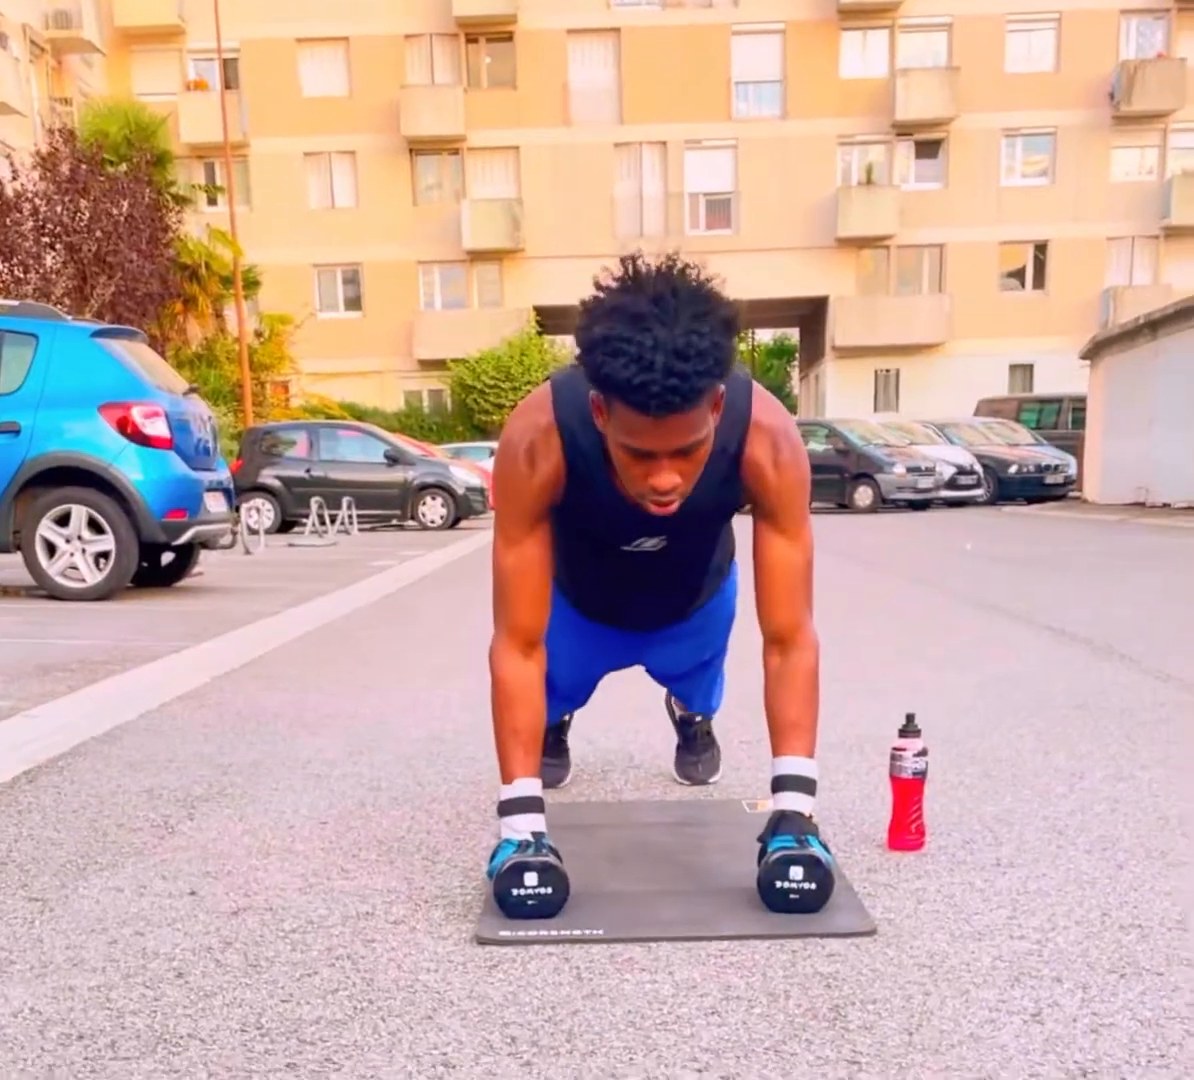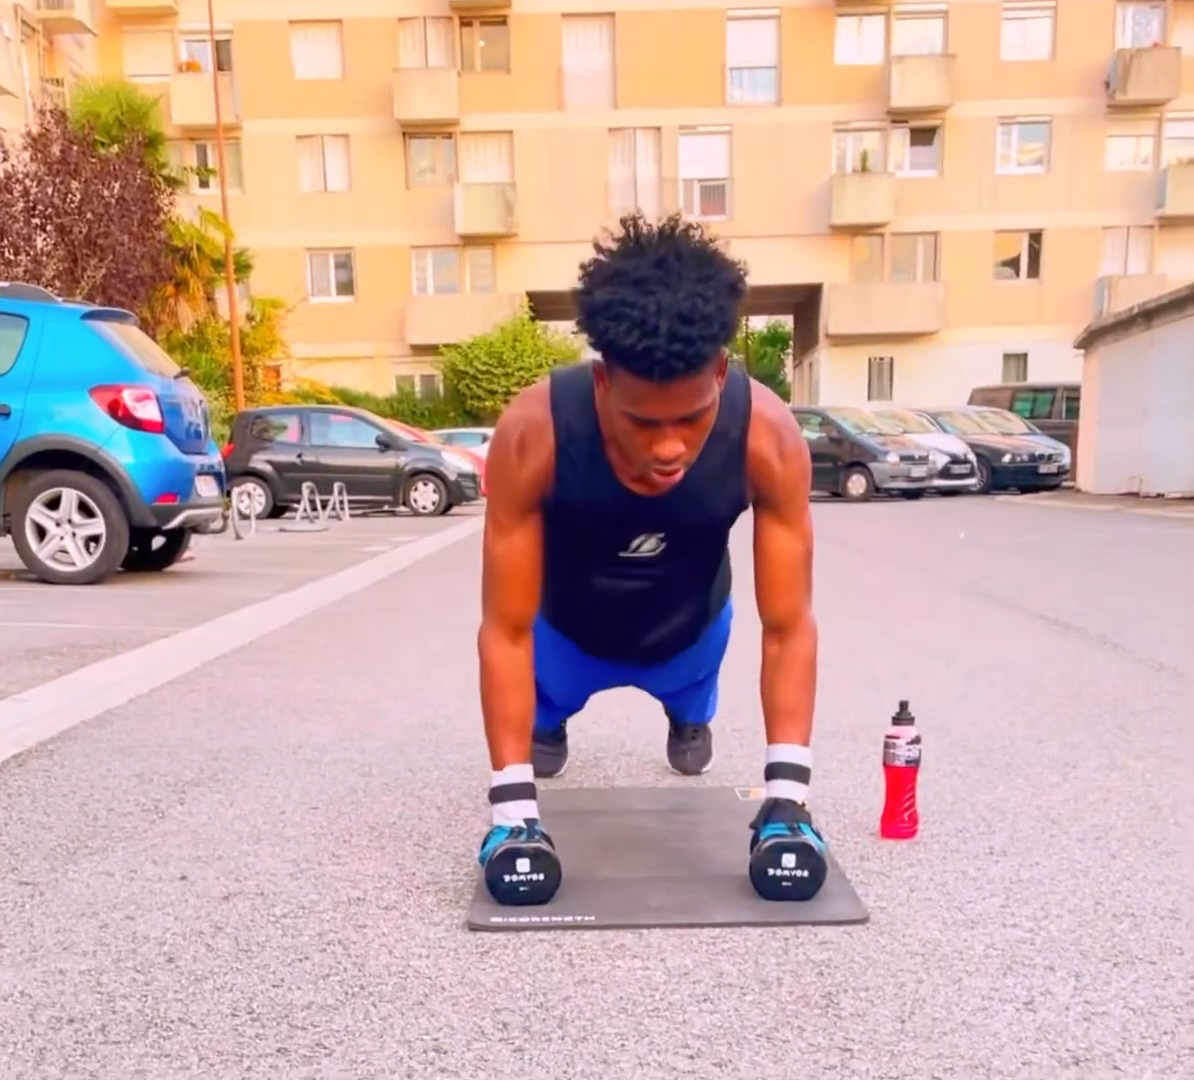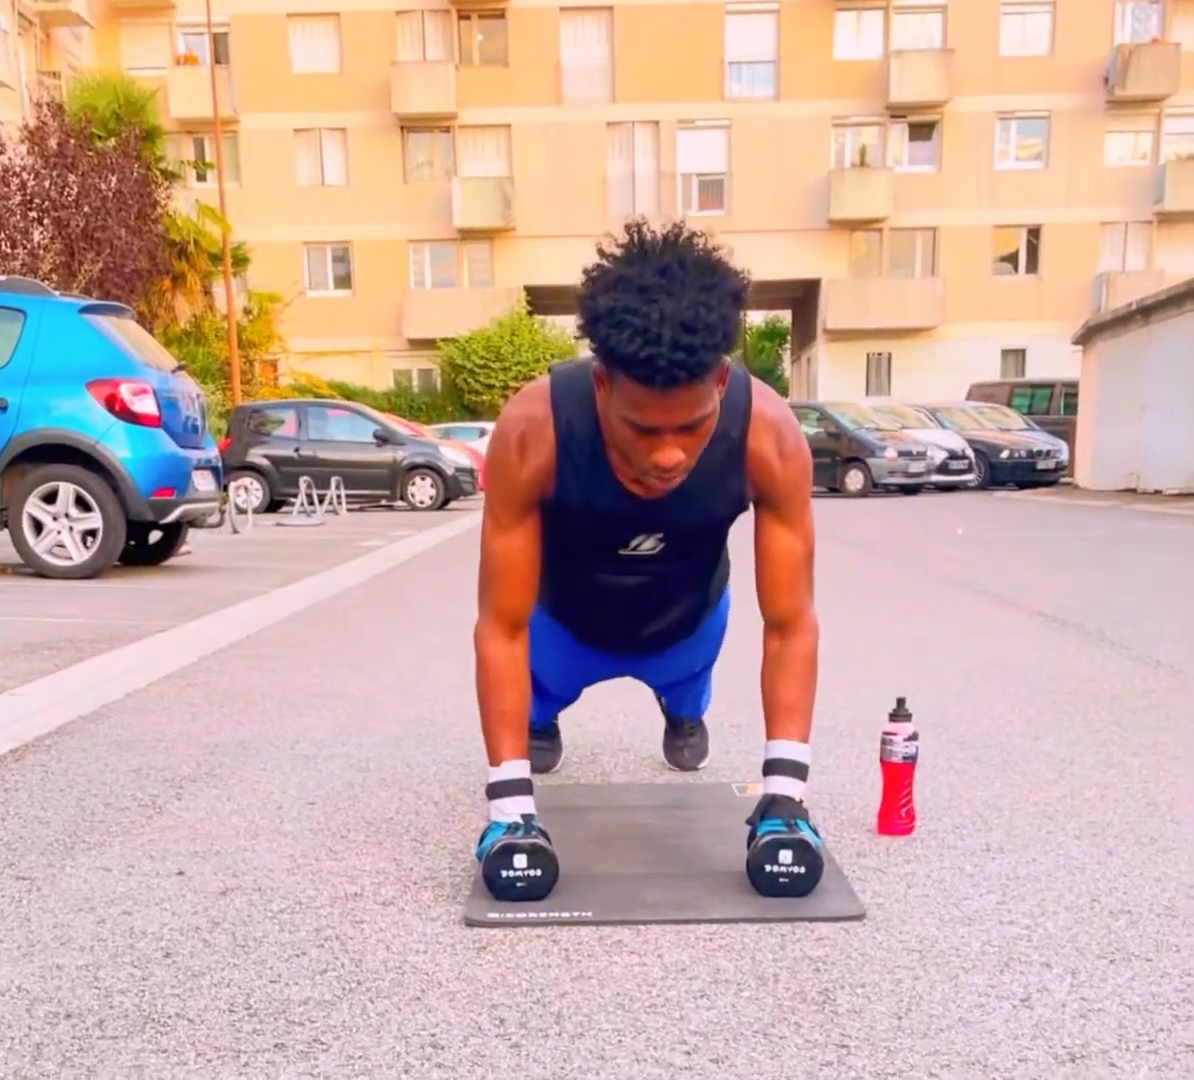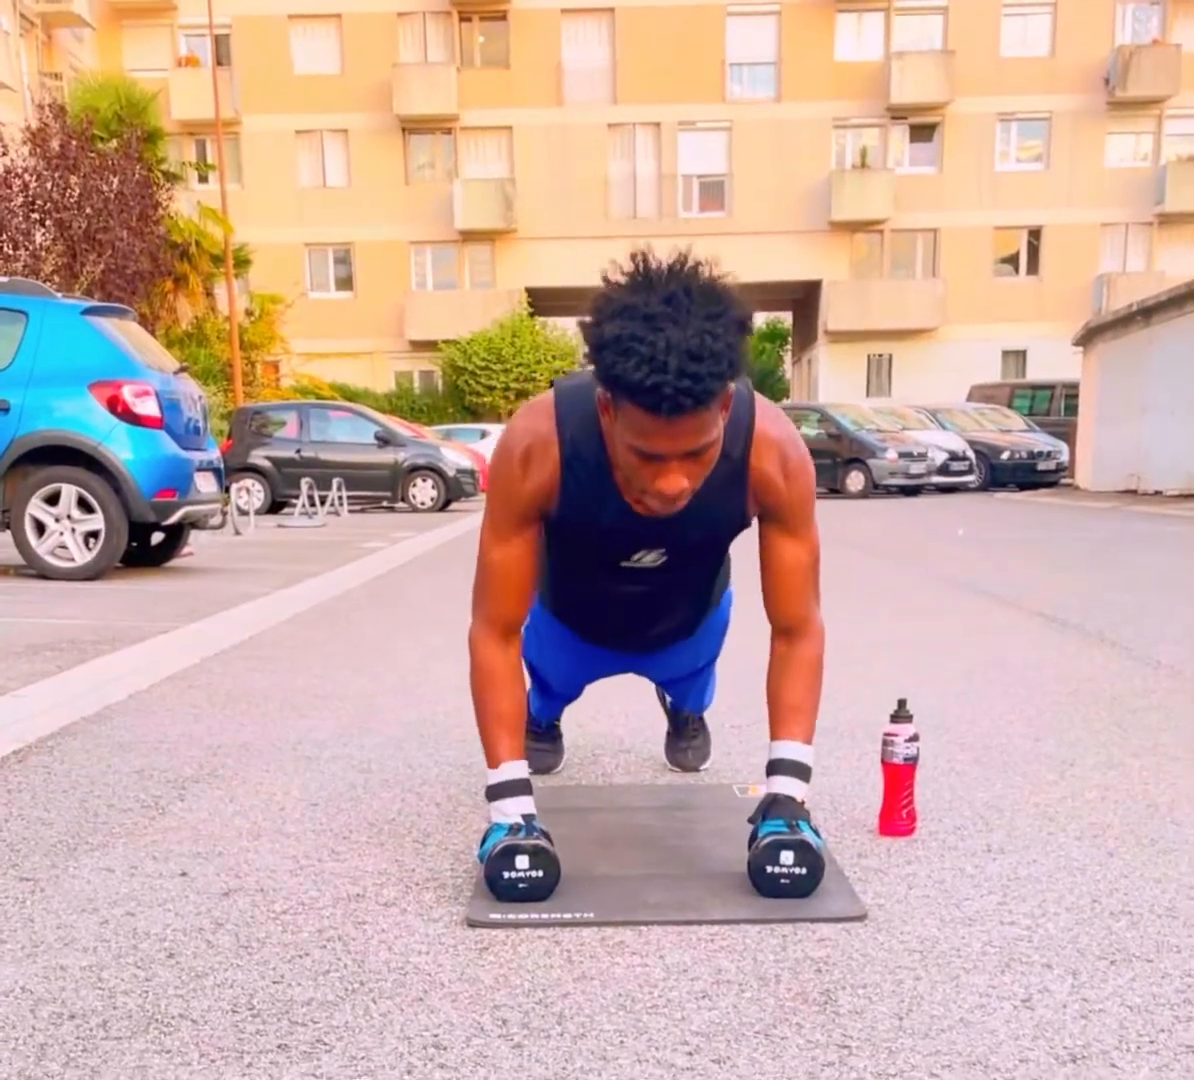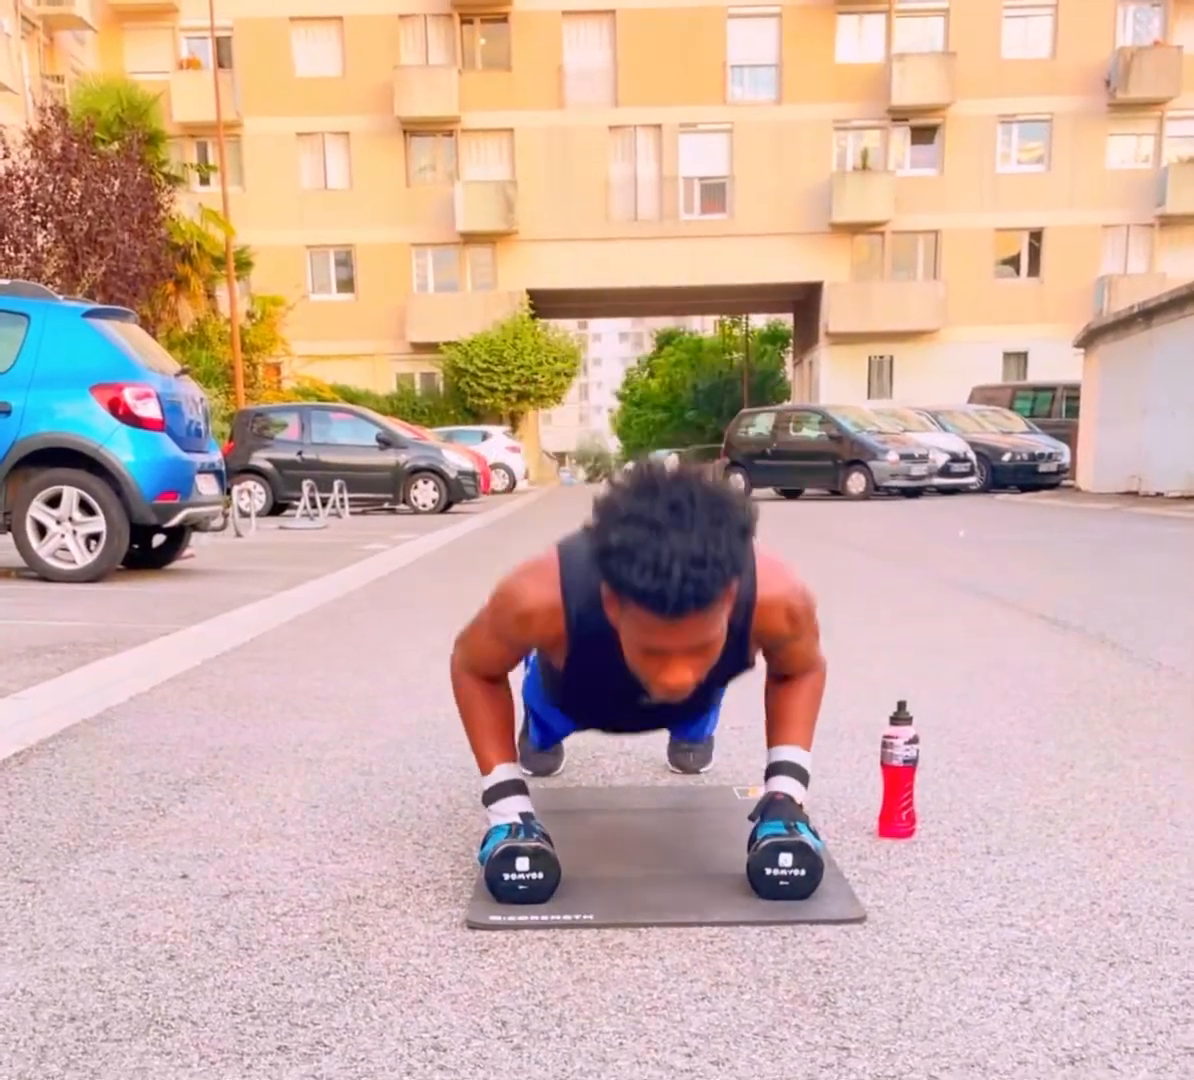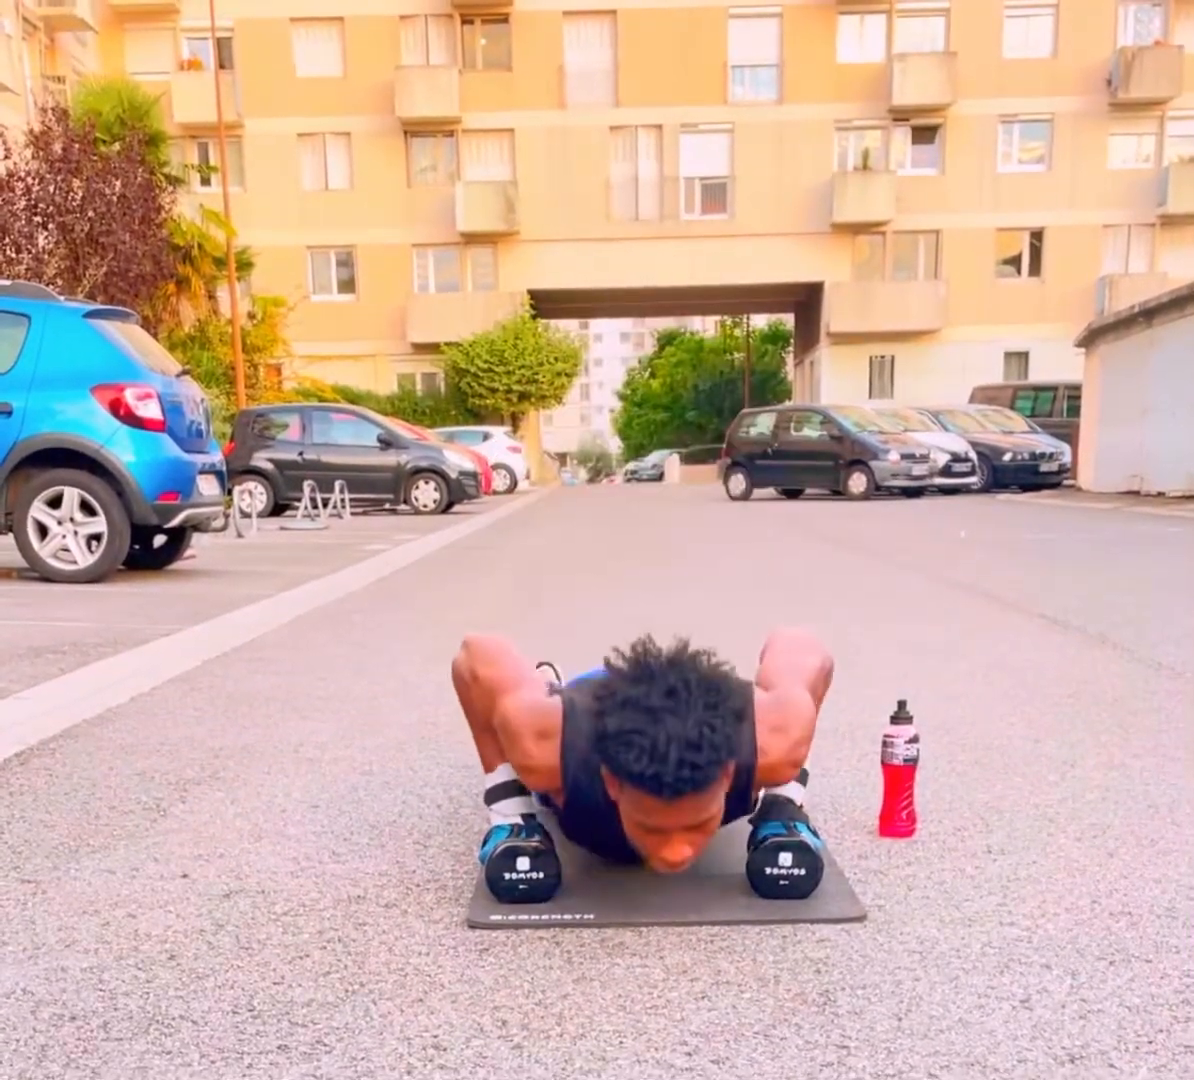
dt=0.3s
person 1, frame 1
left shoulder: (768, 440)
right shoulder: (536, 440)
left elbow: (789, 638)
right elbow: (518, 643)
left wrist: (793, 805)
right wrist: (521, 816)
left hip: (695, 597)
right hip: (579, 600)
left knee: (695, 694)
right knee: (554, 699)
left ankle: (692, 719)
right ankle: (552, 725)
person 1, frame 2
left shoulder: (769, 436)
right shoulder: (531, 433)
left elbow: (788, 625)
right elbow: (507, 630)
left wrist: (787, 792)
right wrist: (513, 805)
left hip: (690, 627)
right hip: (569, 631)
left knee: (692, 708)
right knee: (544, 712)
left ankle: (687, 717)
right ankle: (548, 725)
person 1, frame 3
left shoulder: (770, 436)
right shoulder: (531, 430)
left elbow: (790, 624)
right elbow: (502, 626)
left wrist: (785, 789)
right wrist: (509, 800)
left hip: (688, 619)
right hip: (567, 621)
left knee: (686, 704)
right knee: (540, 705)
left ankle: (683, 715)
right ankle: (541, 722)
person 1, frame 4
left shoulder: (773, 450)
right shoulder: (536, 445)
left elbow: (796, 628)
right elbow: (496, 630)
left wrist: (786, 788)
right wrist: (510, 798)
left hip: (691, 619)
right hip: (570, 620)
left knee: (690, 700)
right knee: (544, 703)
left ankle: (685, 712)
right ankle: (542, 719)
person 1, frame 5
left shoulder: (774, 600)
right shoulder: (543, 601)
left elbow: (801, 671)
right elbow: (473, 667)
left wrist: (785, 792)
right wrist: (507, 803)
left knee: (696, 728)
right knee: (543, 731)
right ankle: (543, 735)
person 1, frame 6
left shoulder: (773, 741)
right shoulder: (544, 748)
left elbow: (810, 655)
right elbow: (473, 660)
left wrist: (784, 798)
right wrist: (507, 806)
